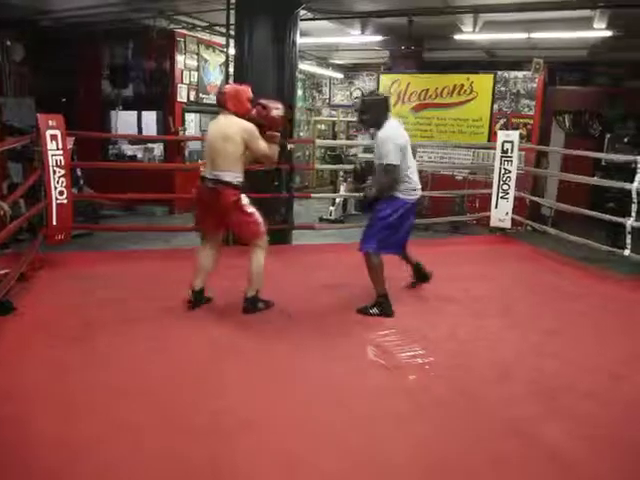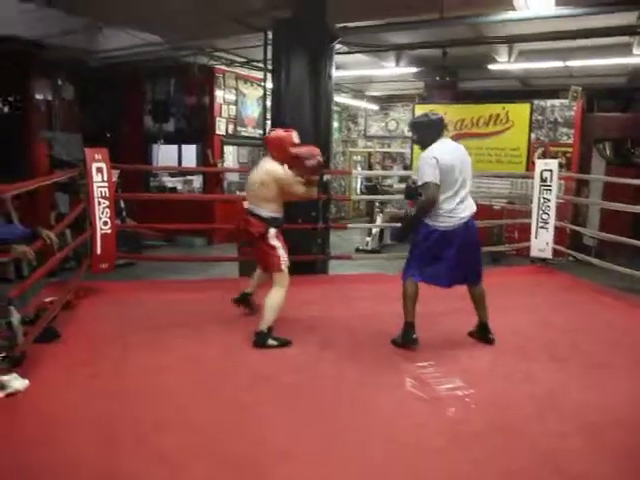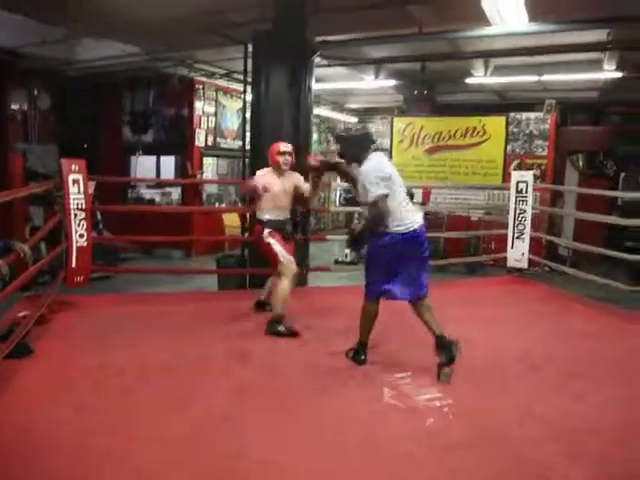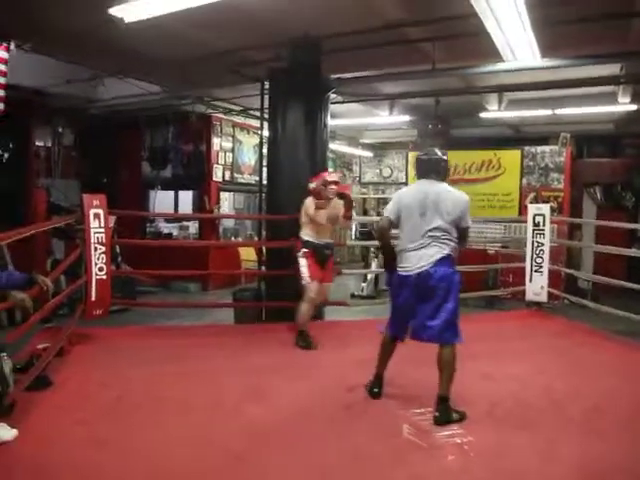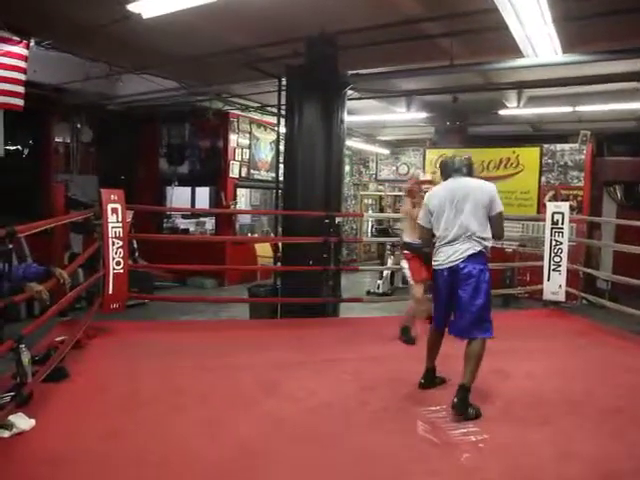
dt=0.7s
person 1, frame 1
left shoulder: (386, 135)
right shoulder: (391, 126)
left elbow: (392, 177)
left wrist: (372, 193)
left hip: (398, 196)
right hip: (407, 193)
left knee: (371, 246)
right knee: (394, 239)
left ankle: (383, 302)
right ankle: (418, 270)
person 1, frame 2
left shoulder: (430, 156)
right shoulder: (461, 150)
left elbow: (430, 198)
left wrist: (412, 217)
left hip: (438, 225)
right hip: (466, 221)
left knee: (411, 274)
right knee: (472, 278)
left ankle: (408, 330)
right ankle: (484, 328)
person 1, frame 3
left shoulder: (369, 170)
right shoulder: (376, 159)
left elbow: (379, 212)
left wrist: (360, 232)
right wrist: (343, 169)
left hip: (392, 234)
right hip: (414, 229)
left knee: (373, 294)
right knee: (416, 294)
left ankle: (361, 349)
right ankle: (441, 339)
person 1, frame 4
left shoulder: (403, 194)
right shoulder: (459, 198)
left elbow: (382, 229)
right elbow: (463, 240)
left wrist: (389, 256)
left hip: (406, 269)
right hip: (441, 269)
left knee: (394, 328)
right knee: (446, 338)
left ankle: (376, 382)
right ankle: (442, 407)
person 1, frame 5
left shoulder: (433, 194)
right shoulder: (486, 188)
left elbow: (425, 236)
right elbow: (498, 232)
left hip: (442, 263)
right hip: (472, 262)
left knee: (439, 323)
right knee: (477, 331)
left ankle: (429, 374)
right ankle: (462, 397)
person 2, frame 1
left shoulder: (213, 126)
right shoulder: (245, 127)
right elbow: (270, 157)
left wrist: (261, 127)
right wrist: (273, 129)
left hip: (207, 189)
right hip: (230, 194)
left knee: (211, 242)
right knee: (259, 243)
left ankle: (197, 293)
right ankle: (252, 298)
person 2, frame 2
left shoulder: (267, 164)
right shoulder: (278, 172)
left elbow: (291, 188)
right elbow: (310, 194)
left wrist: (305, 171)
right wrist: (311, 173)
left hip: (252, 221)
right hip: (265, 227)
left knee: (268, 264)
right knee: (280, 282)
left ankle: (246, 295)
right ankle: (263, 334)
person 2, frame 3
left shoulder: (294, 177)
right shoulder: (263, 175)
left elbow: (308, 194)
right elbow: (250, 194)
left wrist: (316, 178)
right wrist: (253, 191)
left hip: (285, 227)
right hip: (267, 228)
left knee: (282, 268)
right knee: (289, 270)
left ankle: (263, 301)
right ankle: (276, 321)
person 2, frame 4
left shoulder: (338, 203)
right shoulder: (310, 201)
left elbow: (344, 224)
right elbow: (319, 221)
left wrist: (348, 205)
right wrist: (319, 199)
left hip: (326, 250)
right hip: (309, 250)
left knee: (322, 295)
right knee: (311, 295)
left ankle: (301, 323)
right ankle: (301, 333)
person 2, frame 5
right shoulder: (410, 203)
right elbow: (416, 218)
right wrist: (414, 198)
right hip: (412, 251)
right knee: (418, 296)
left ankle: (431, 315)
right ankle: (405, 329)
